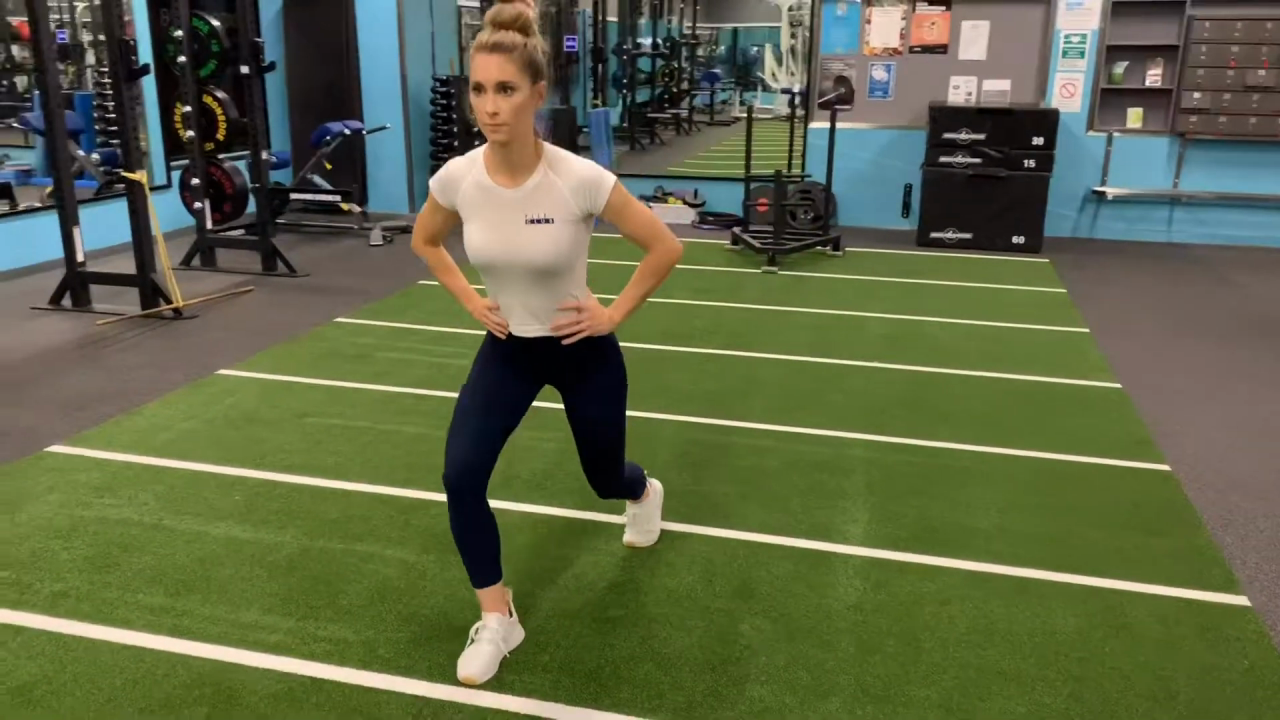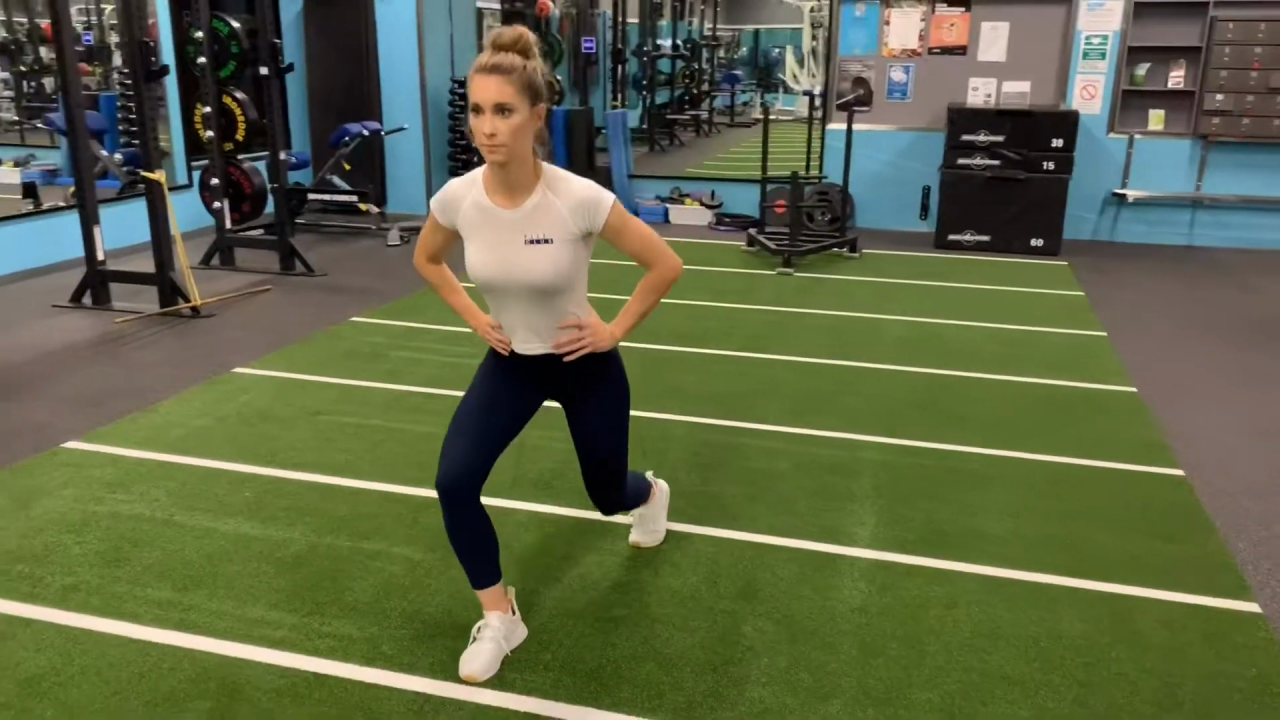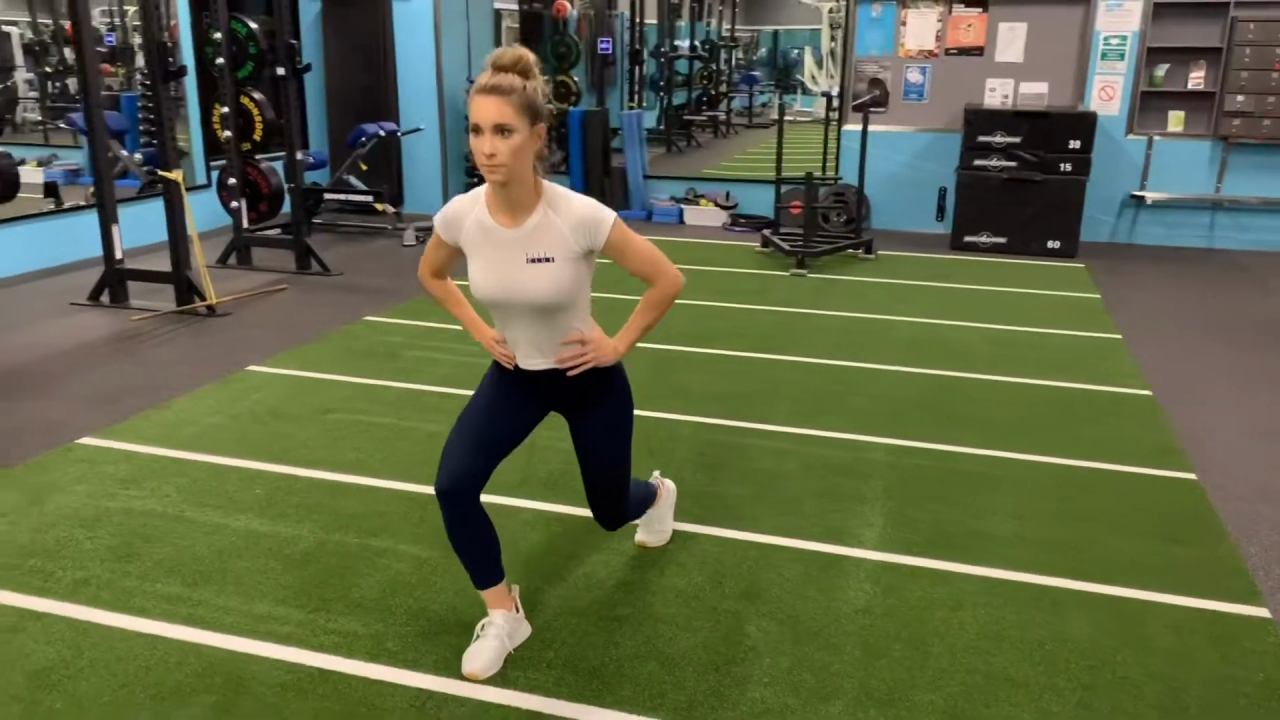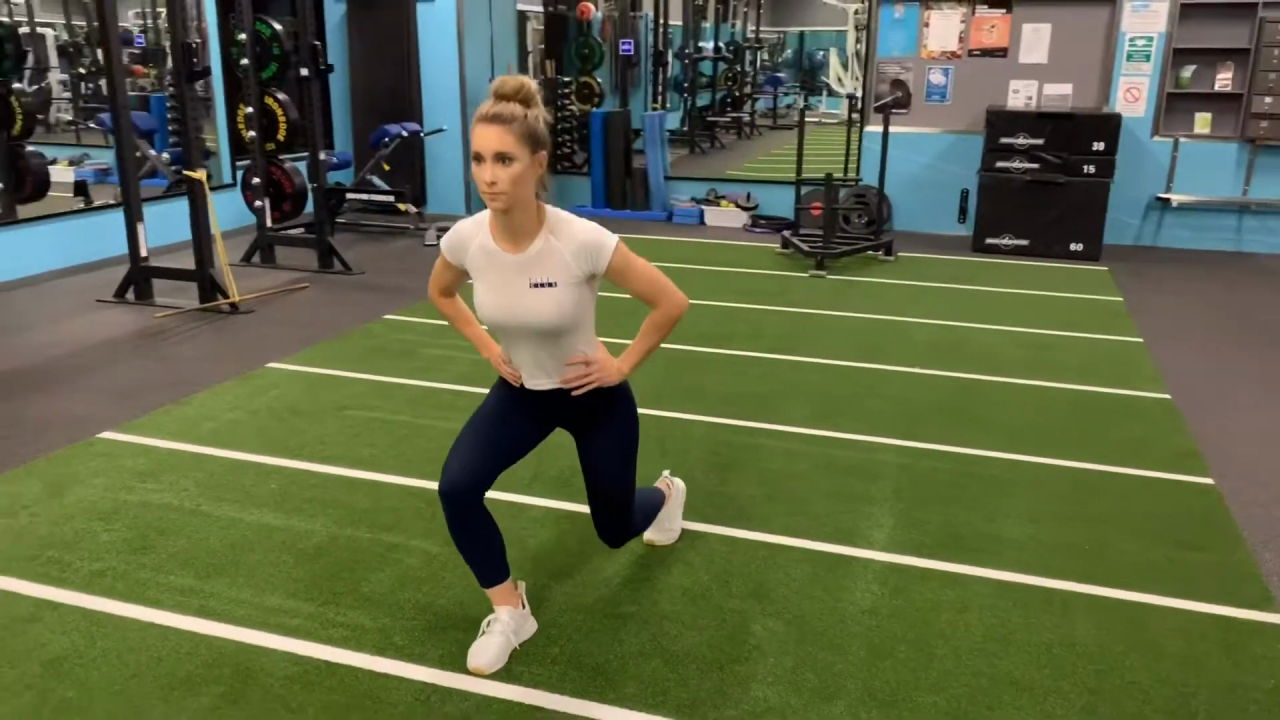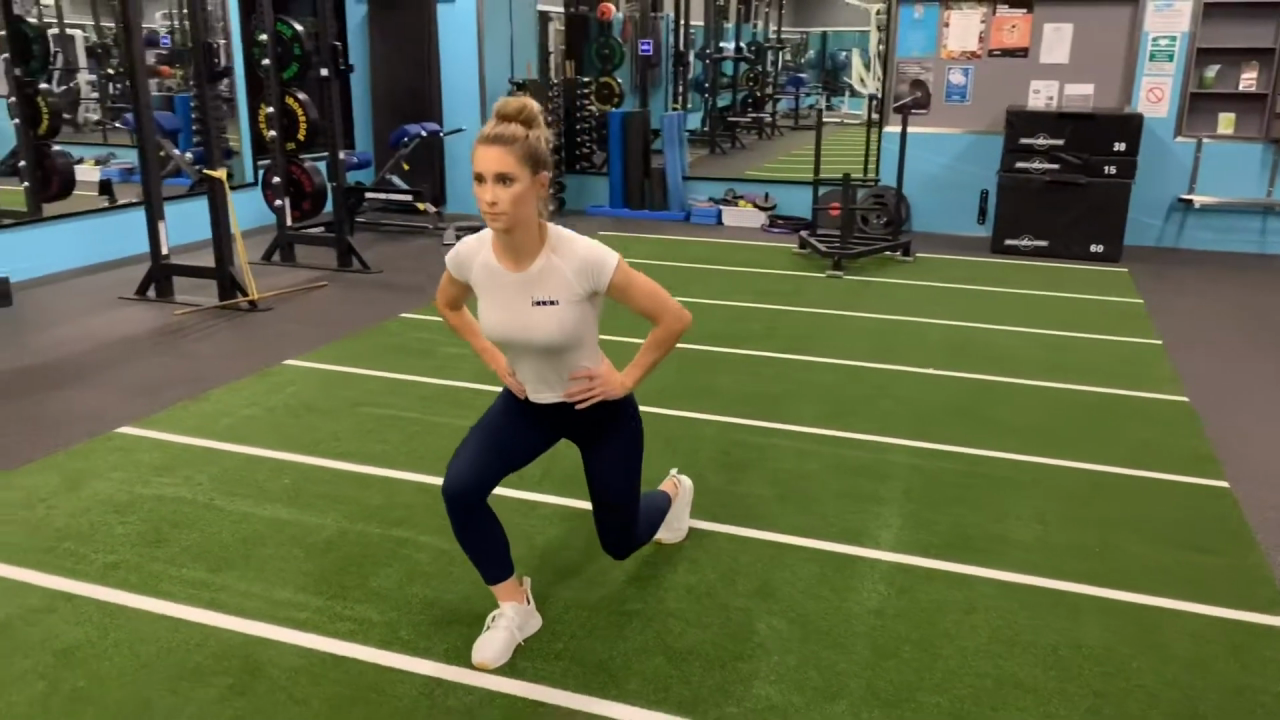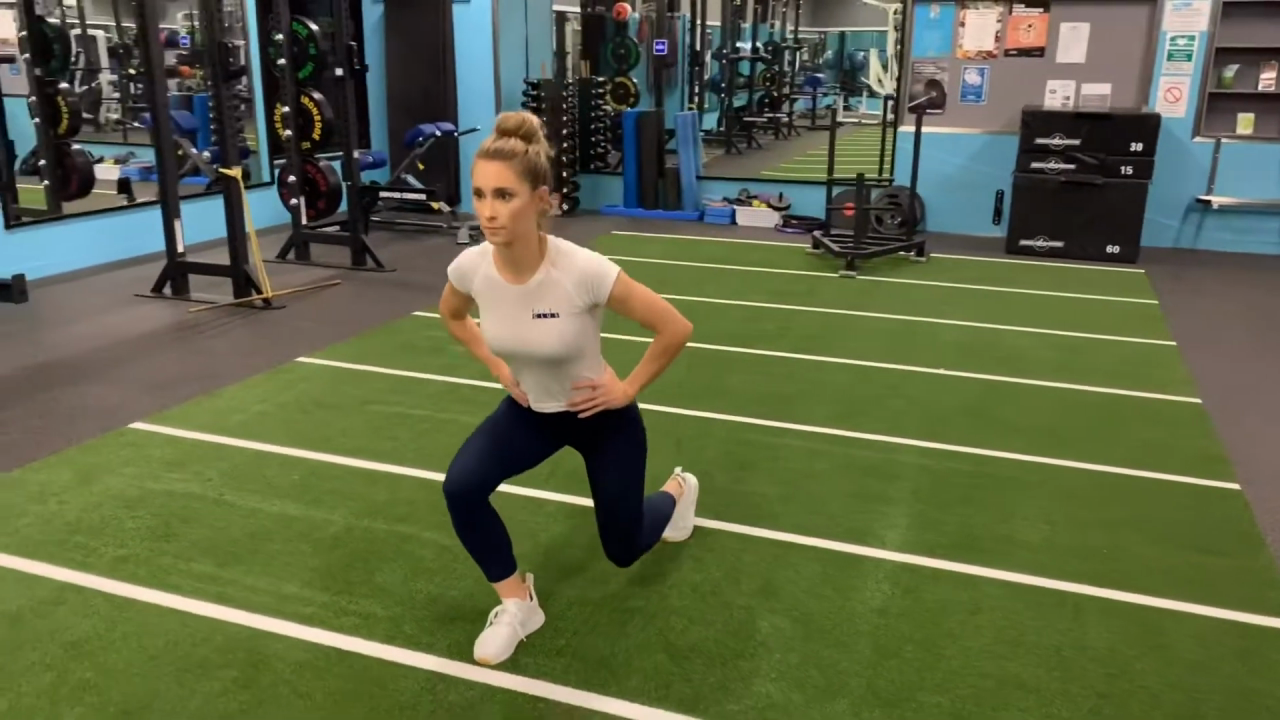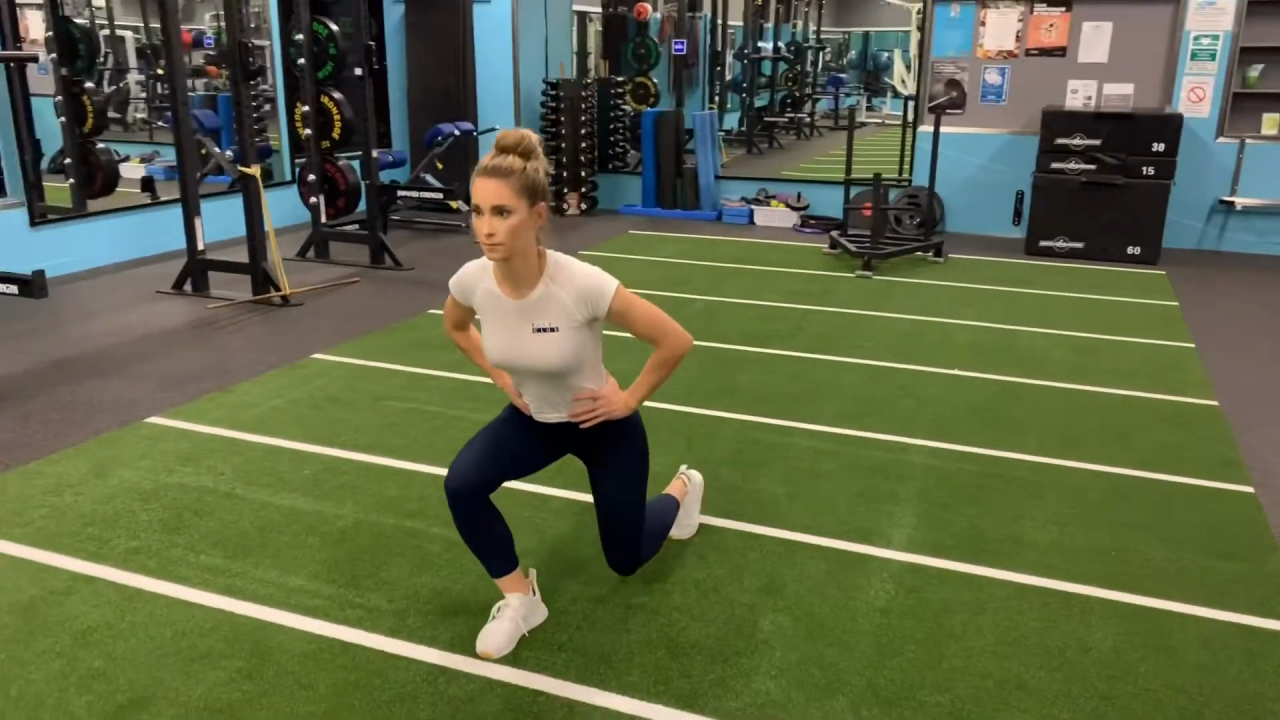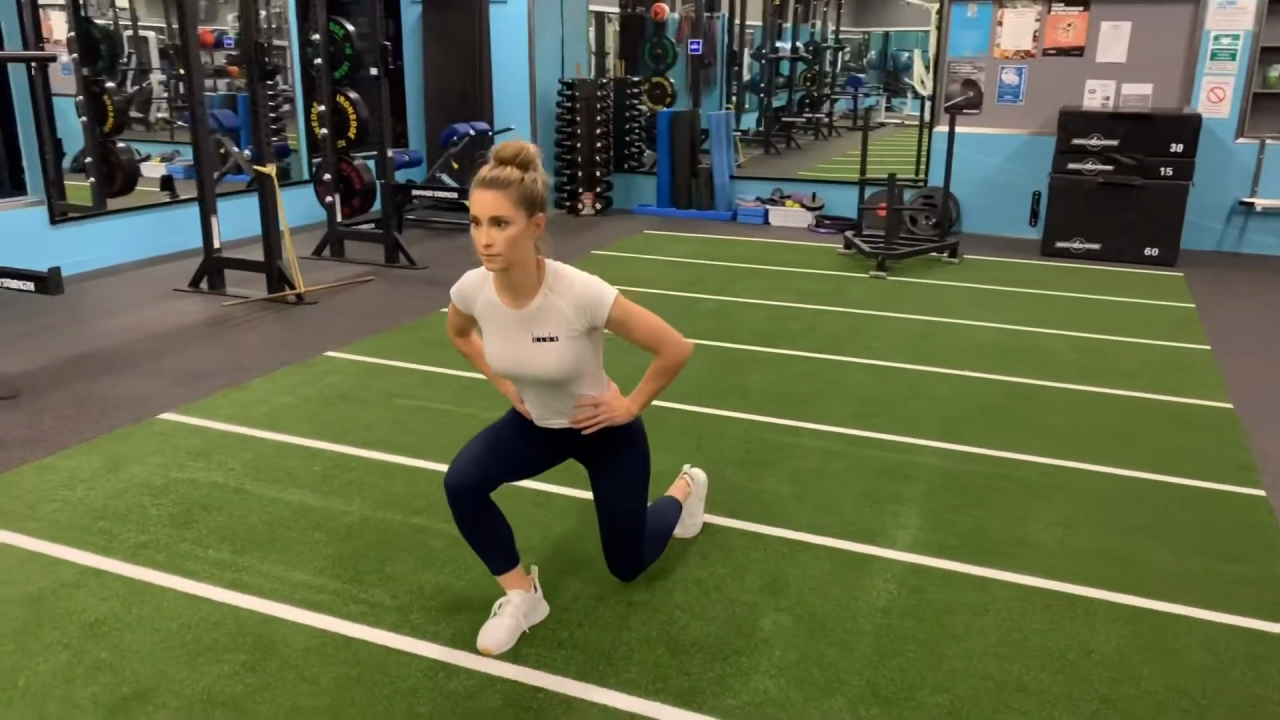
dt=0.1s
person 1, frame 1
left shoulder: (579, 178)
right shoulder: (456, 177)
left elbow: (664, 248)
right elbow: (424, 241)
left wrist: (613, 314)
right wrist: (468, 299)
left hip: (582, 351)
right hip: (507, 352)
left knee: (602, 477)
right knee: (461, 475)
left ankle: (644, 492)
right ankle: (496, 620)
person 1, frame 2
left shoulder: (578, 198)
right shoulder: (456, 198)
left elbow: (665, 265)
right elbow: (426, 260)
left wrist: (614, 330)
right wrist: (474, 317)
left hip: (584, 366)
right hip: (509, 364)
left knee: (608, 498)
right knee: (454, 482)
left ankle: (652, 491)
right ankle: (499, 617)
person 1, frame 3
left shoulder: (579, 216)
right shoulder: (460, 215)
left elbow: (667, 281)
right elbow: (431, 274)
left wrist: (618, 345)
right wrist: (479, 331)
left hip: (587, 379)
right hip: (514, 377)
left knee: (609, 512)
right knee: (454, 486)
left ankle: (657, 493)
right ankle: (503, 615)
person 1, frame 4
left shoulder: (580, 240)
right shoulder: (464, 238)
left elbow: (671, 302)
right elbow: (440, 294)
left wrist: (622, 365)
right wrist: (486, 346)
left hip: (592, 397)
right hip: (520, 392)
left knee: (615, 529)
right knee: (456, 489)
left ankle: (665, 491)
right ankle: (509, 610)
person 1, frame 5
left shoulder: (583, 258)
right shoulder: (469, 255)
left elbow: (674, 318)
right elbow: (448, 305)
left wrist: (625, 379)
right wrist: (492, 357)
left hip: (597, 409)
right hip: (526, 404)
left knee: (618, 541)
right knee: (459, 489)
left ankle: (673, 490)
right ankle: (514, 607)
person 1, frame 6
left shoulder: (582, 270)
right shoulder: (469, 267)
left elbow: (675, 329)
right elbow: (452, 316)
left wrist: (627, 389)
right wrist: (496, 365)
left hip: (600, 417)
right hip: (529, 412)
left knee: (624, 549)
right knee: (462, 487)
left ankle: (677, 490)
right ankle: (517, 602)
person 1, frame 7
left shoulder: (582, 284)
right shoulder: (471, 281)
left elbow: (675, 342)
right elbow: (455, 326)
left wrist: (629, 399)
right wrist: (498, 374)
left hip: (603, 426)
right hip: (532, 420)
left knee: (625, 559)
right knee: (462, 486)
left ankle: (682, 488)
right ankle: (520, 598)
person 1, frame 8
left shoulder: (581, 293)
right shoulder: (471, 289)
left elbow: (676, 349)
right elbow: (458, 332)
left wrist: (630, 406)
right wrist: (501, 382)
left hip: (603, 431)
right hip: (534, 425)
left knee: (627, 564)
right knee: (462, 483)
left ankle: (685, 488)
right ankle: (521, 594)
